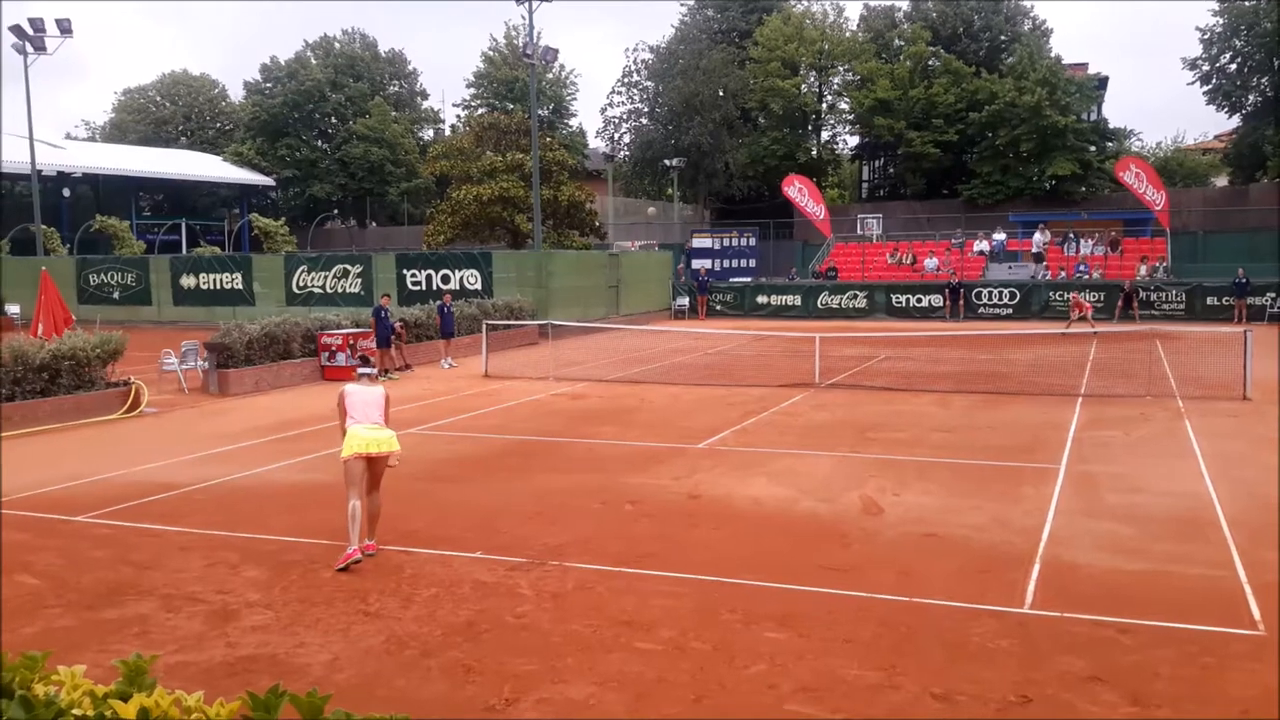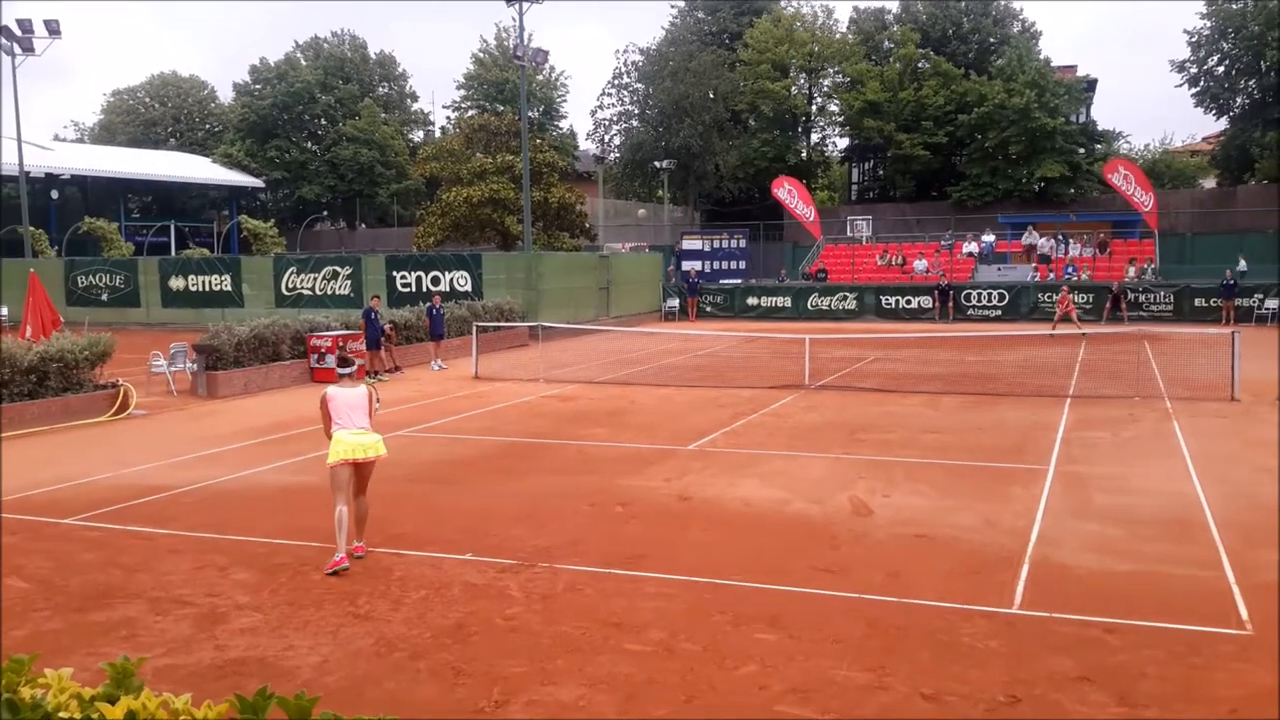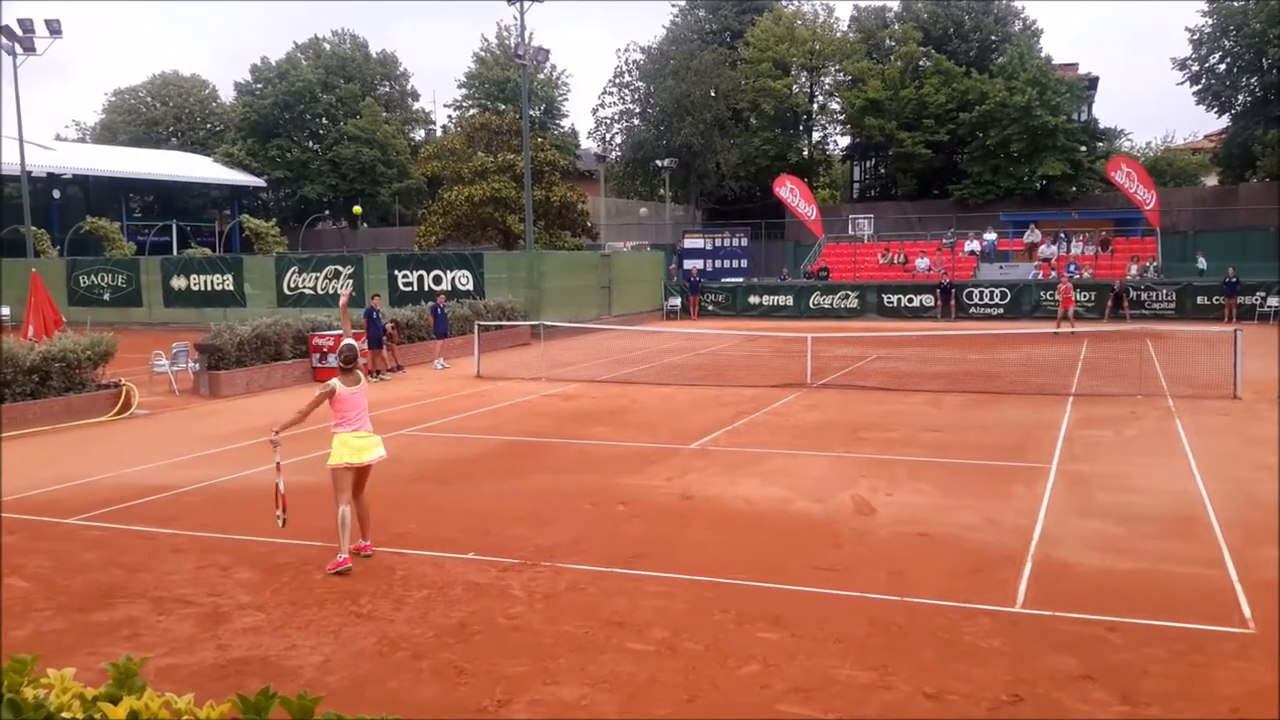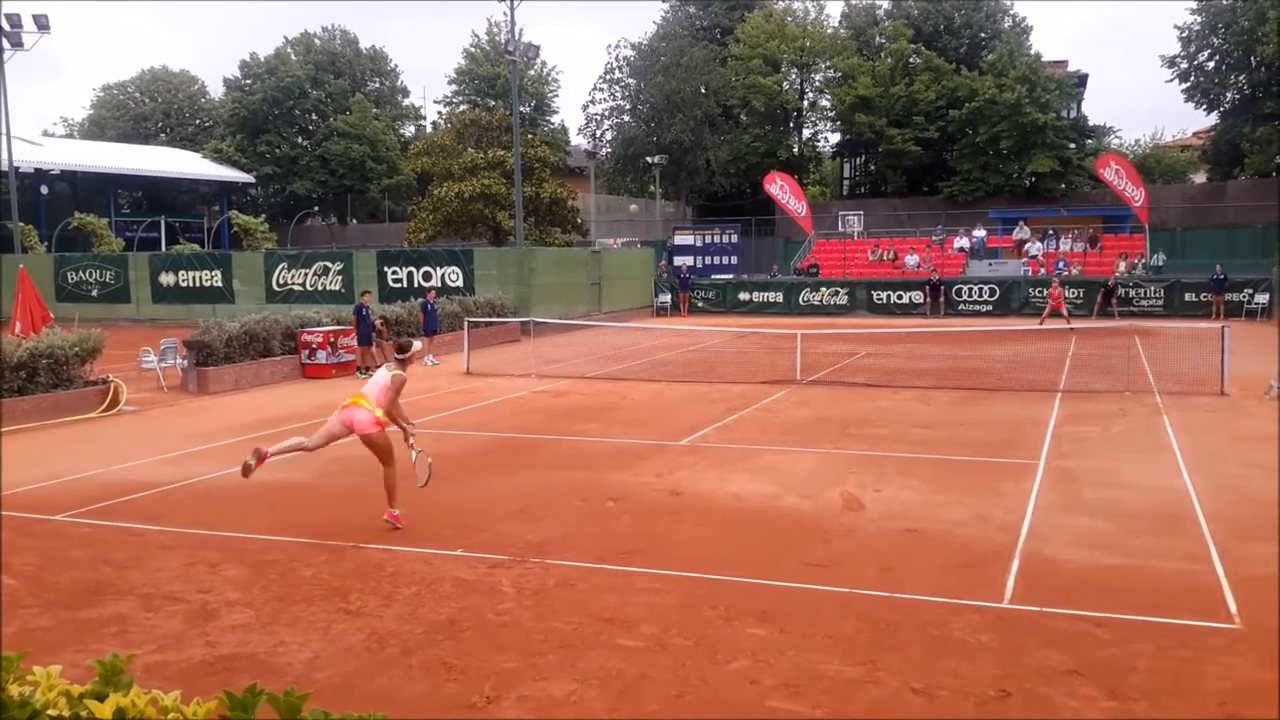
dt=1s
person 1, frame 1
left shoulder: (345, 390)
right shoulder: (382, 391)
left elbow: (343, 425)
left wrist: (351, 442)
right wrist: (382, 456)
left hip: (357, 437)
right hip: (382, 437)
left knee: (354, 495)
right knee: (373, 491)
left ankle: (354, 548)
right ankle: (370, 542)
person 1, frame 2
left shoulder: (327, 393)
right shoulder: (366, 390)
left elbow: (327, 429)
left hip: (342, 443)
right hip: (368, 440)
left knee: (341, 501)
right knee: (360, 495)
left ankle: (341, 555)
right ankle: (359, 544)
person 1, frame 3
left shoulder: (332, 388)
right shoulder: (361, 377)
left elbow: (304, 413)
right elbow: (350, 340)
left wrist: (278, 430)
right wrist: (344, 309)
left hip: (346, 445)
right hip: (367, 442)
left knee: (343, 501)
right knee: (359, 494)
left ankle: (344, 556)
right ankle: (366, 543)
person 1, frame 4
left shoulder: (385, 368)
right shoulder: (400, 377)
right elbow: (389, 408)
left wrist: (404, 420)
right wrist: (404, 426)
left hip: (350, 412)
right hip: (368, 421)
left knee: (308, 444)
right knee: (389, 465)
left ankle: (265, 453)
right ankle: (392, 512)
